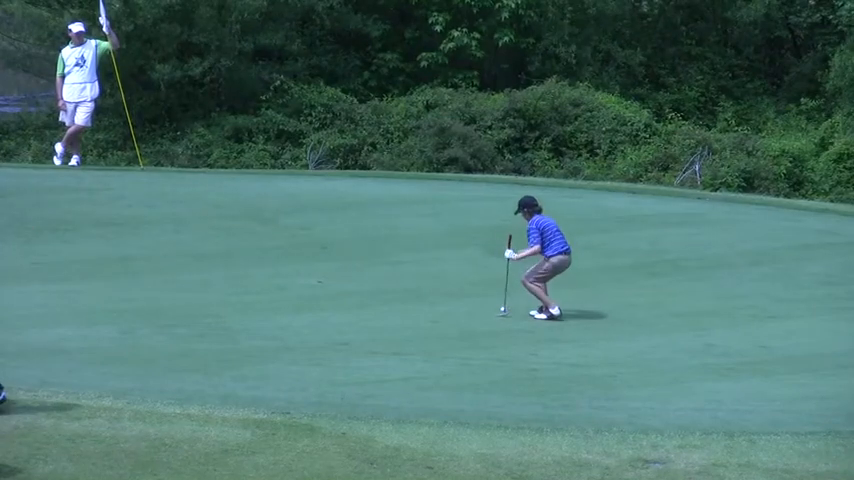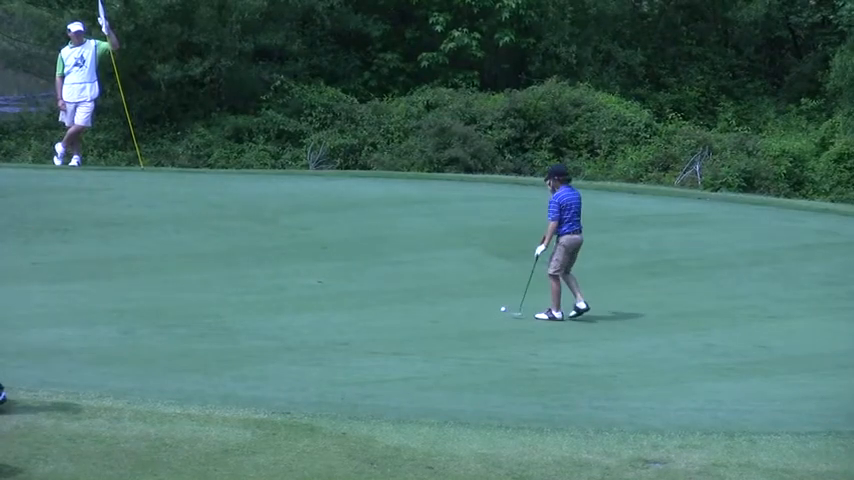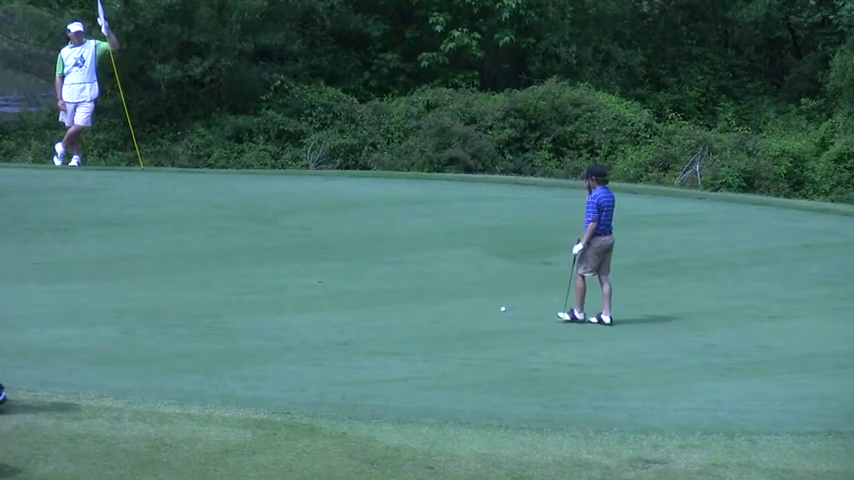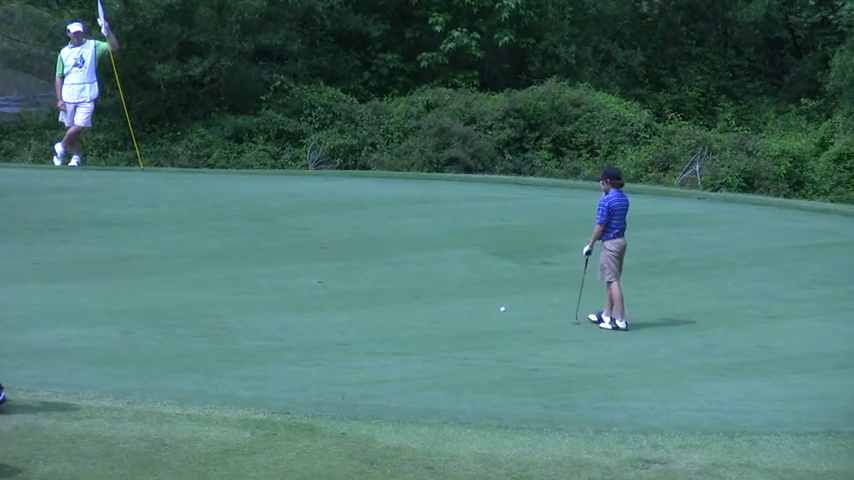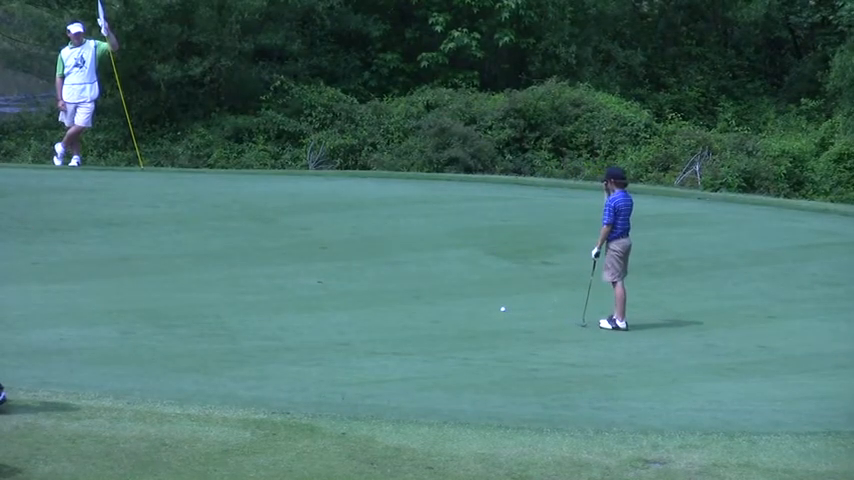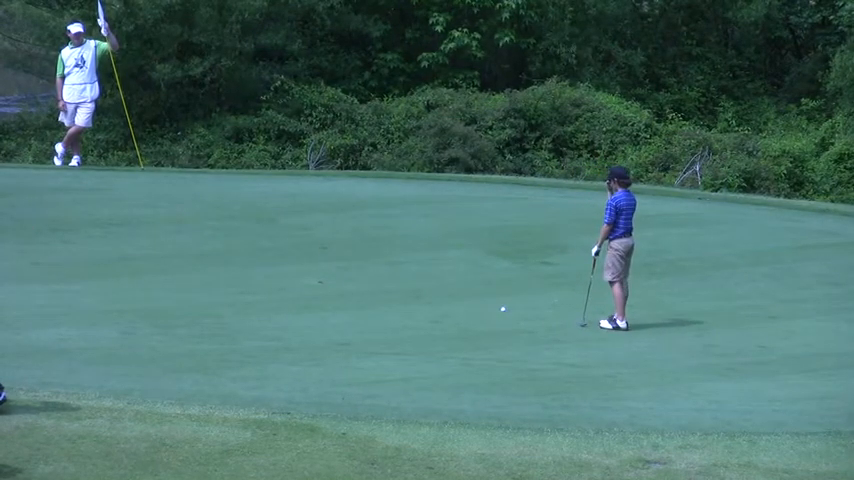
dt=0.5s
person 1, frame 1
left shoulder: (533, 224)
right shoulder: (547, 219)
left elbow: (537, 248)
left wrist: (518, 256)
right wrist: (527, 251)
left hip: (555, 259)
right hip: (566, 258)
left knee: (527, 280)
right knee: (536, 278)
left ankle: (553, 309)
right ankle: (546, 307)
person 1, frame 2
left shoulder: (556, 197)
right shoulder: (575, 193)
left elbow: (553, 223)
left wrist: (544, 244)
right wrist: (552, 190)
left hip: (565, 238)
right hip: (577, 237)
left knee: (553, 274)
right knee: (565, 272)
left ankle: (555, 312)
right ankle: (580, 302)
person 1, frame 3
left shoulder: (594, 197)
right shoulder: (610, 195)
left elbow: (592, 224)
left wrist: (582, 243)
right wrist: (588, 190)
left hip: (597, 240)
right hip: (609, 238)
left knee: (580, 274)
right knee: (604, 277)
left ankle: (577, 312)
right ankle: (606, 315)
person 1, frame 4
left shoulder: (607, 200)
right shoulder: (624, 198)
left elbow: (600, 226)
left wrist: (589, 245)
right wrist: (604, 192)
left hip: (610, 243)
right hip: (620, 241)
left knee: (612, 281)
right knee: (612, 280)
left ankle: (620, 321)
right ankle: (606, 315)
person 1, frame 5
left shoulder: (612, 201)
right shoulder: (627, 198)
left elbow: (607, 227)
left wrist: (597, 247)
right wrist: (607, 193)
left hip: (615, 243)
right hip: (625, 241)
left knee: (617, 281)
right knee: (618, 280)
left ankle: (620, 321)
right ankle: (617, 316)
person 1, frame 6
left shoulder: (614, 200)
right shoulder: (631, 198)
left elbow: (607, 226)
left wrist: (597, 245)
right wrist: (610, 191)
left hip: (617, 242)
right hip: (628, 240)
left knee: (615, 282)
right knee: (622, 280)
left ankle: (620, 321)
right ankle: (618, 316)
person 2, frame 1
left shoulder: (94, 46)
right shoulder: (64, 52)
left elbow: (115, 46)
right elbow: (59, 77)
left wrist: (108, 31)
right wrist: (60, 99)
left hip: (87, 96)
right hip: (69, 97)
left knee: (79, 127)
right knee: (73, 128)
left ankle: (61, 146)
right ankle: (76, 156)
person 2, frame 2
left shoulder: (93, 46)
right shoulder: (64, 52)
left elbow: (114, 46)
right elbow: (59, 77)
left wrist: (108, 31)
right wrist: (59, 98)
left hip: (87, 96)
right hip: (68, 97)
left knee: (80, 127)
right knee: (72, 128)
left ankle: (62, 146)
right ankle: (76, 156)
person 2, frame 3
left shoulder: (93, 46)
right shoulder: (64, 52)
left elbow: (114, 46)
right elbow: (59, 77)
left wrist: (107, 32)
right wrist: (59, 98)
left hip: (86, 97)
right hip: (68, 97)
left knee: (80, 126)
right knee: (72, 128)
left ankle: (62, 146)
right ankle: (76, 156)
person 2, frame 4
left shoulder: (93, 46)
right shoulder: (64, 52)
left elbow: (114, 47)
right elbow: (59, 77)
left wrist: (107, 32)
right wrist: (59, 99)
left hip: (86, 97)
right hip: (68, 98)
left knee: (79, 127)
right knee: (72, 128)
left ankle: (61, 147)
right ankle: (76, 156)
person 2, frame 5
left shoulder: (93, 46)
right shoulder: (64, 53)
left elbow: (114, 47)
right elbow: (59, 77)
left wrist: (107, 32)
right wrist: (59, 99)
left hip: (87, 97)
right hip: (69, 97)
left knee: (80, 127)
right knee: (71, 128)
left ankle: (61, 147)
right ankle: (76, 156)
person 2, frame 6
left shoulder: (93, 46)
right shoulder: (64, 53)
left elbow: (114, 47)
right elbow: (59, 77)
left wrist: (107, 32)
right wrist: (60, 99)
left hip: (87, 96)
right hip: (69, 97)
left knee: (80, 127)
right knee: (72, 128)
left ankle: (62, 147)
right ankle: (76, 156)
